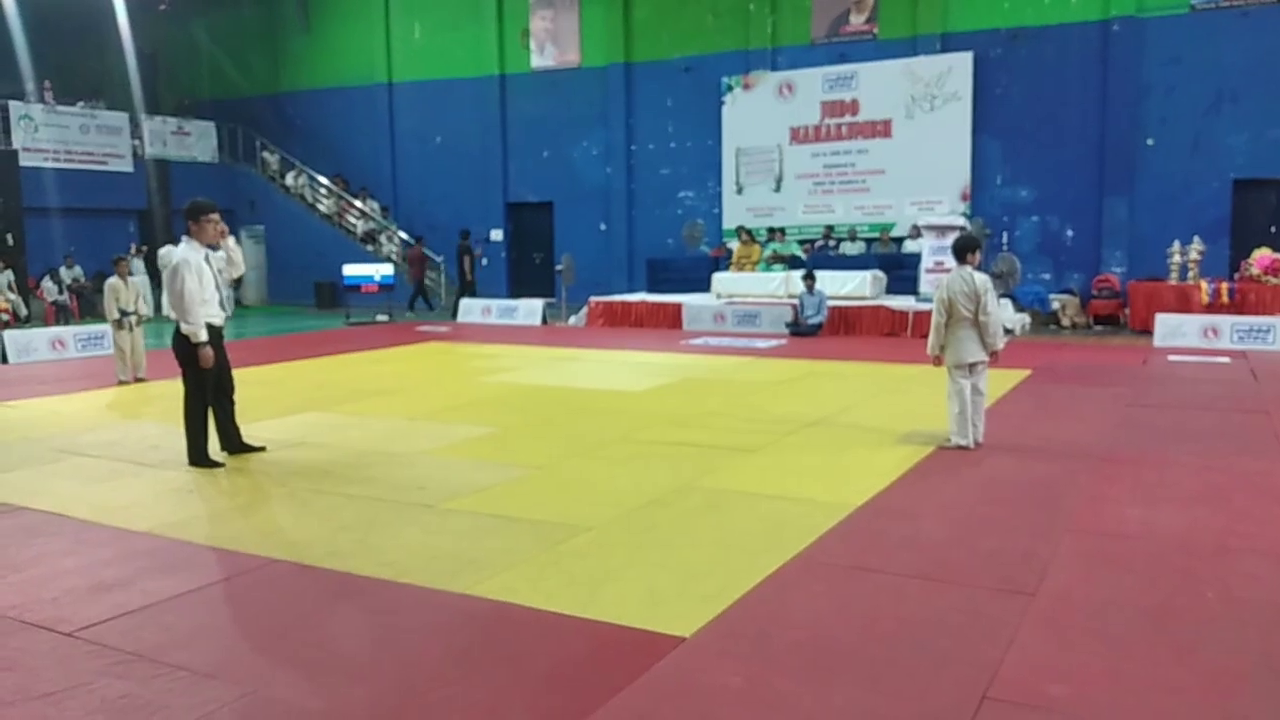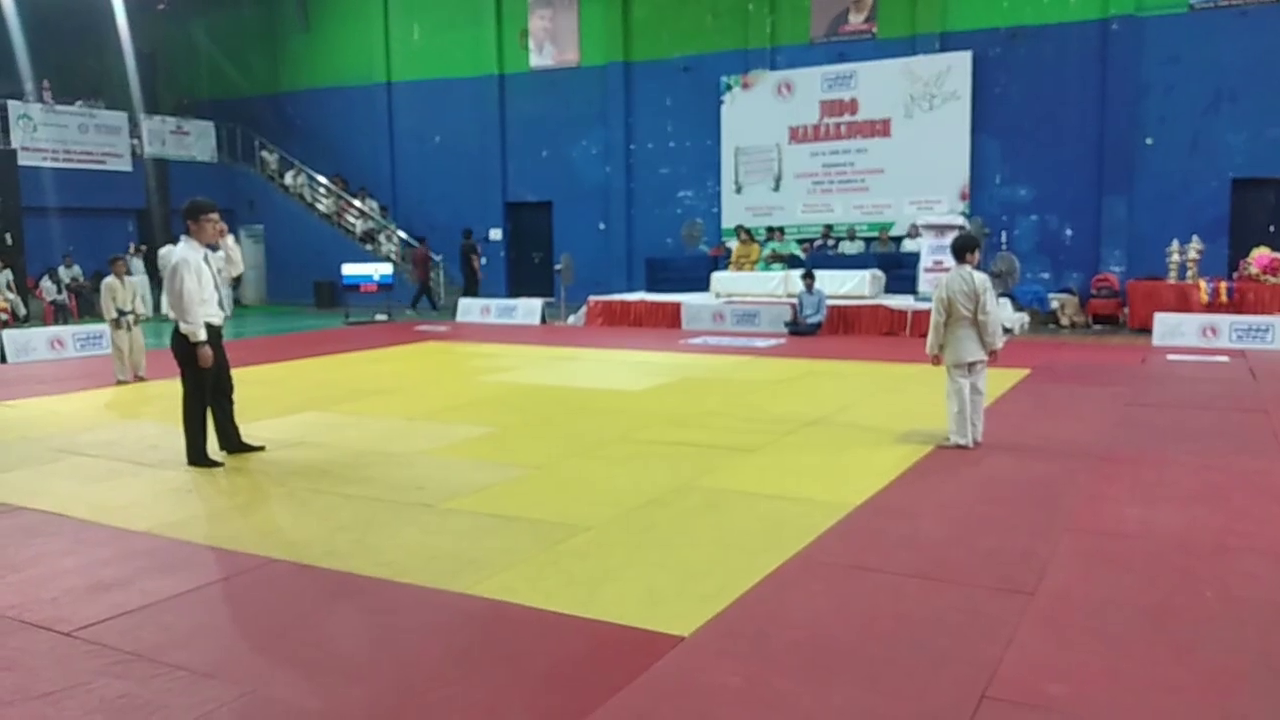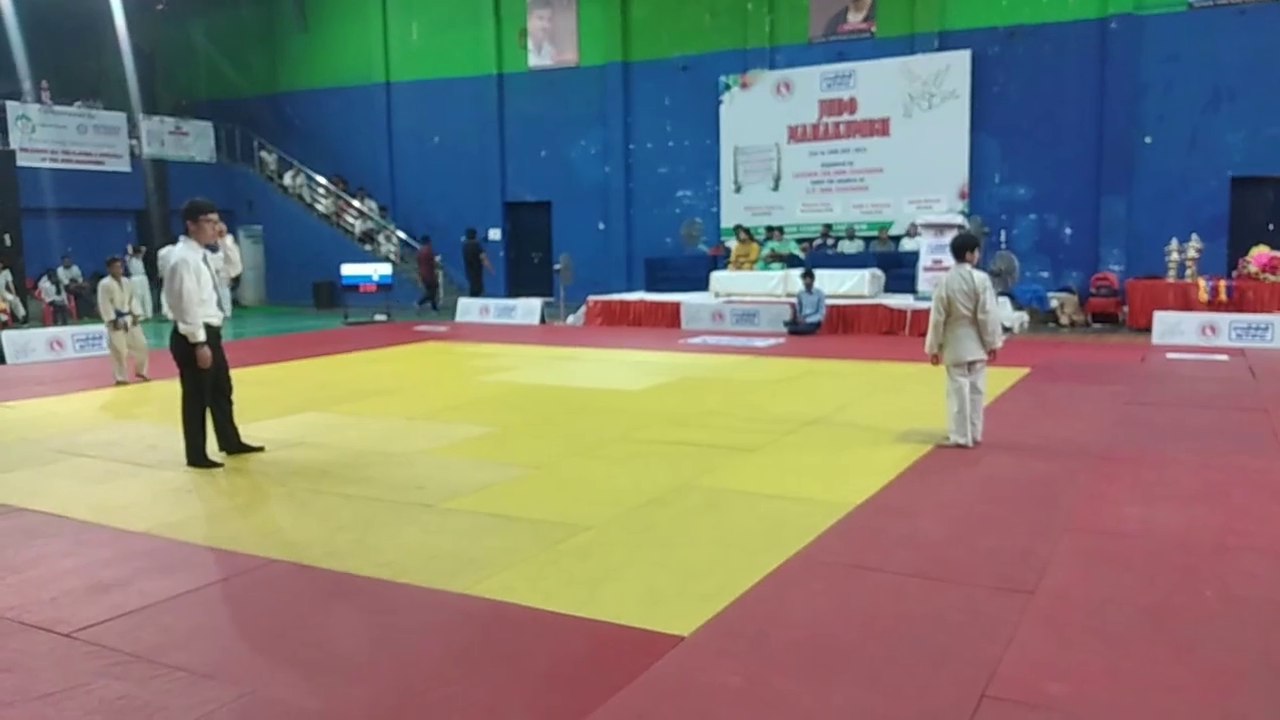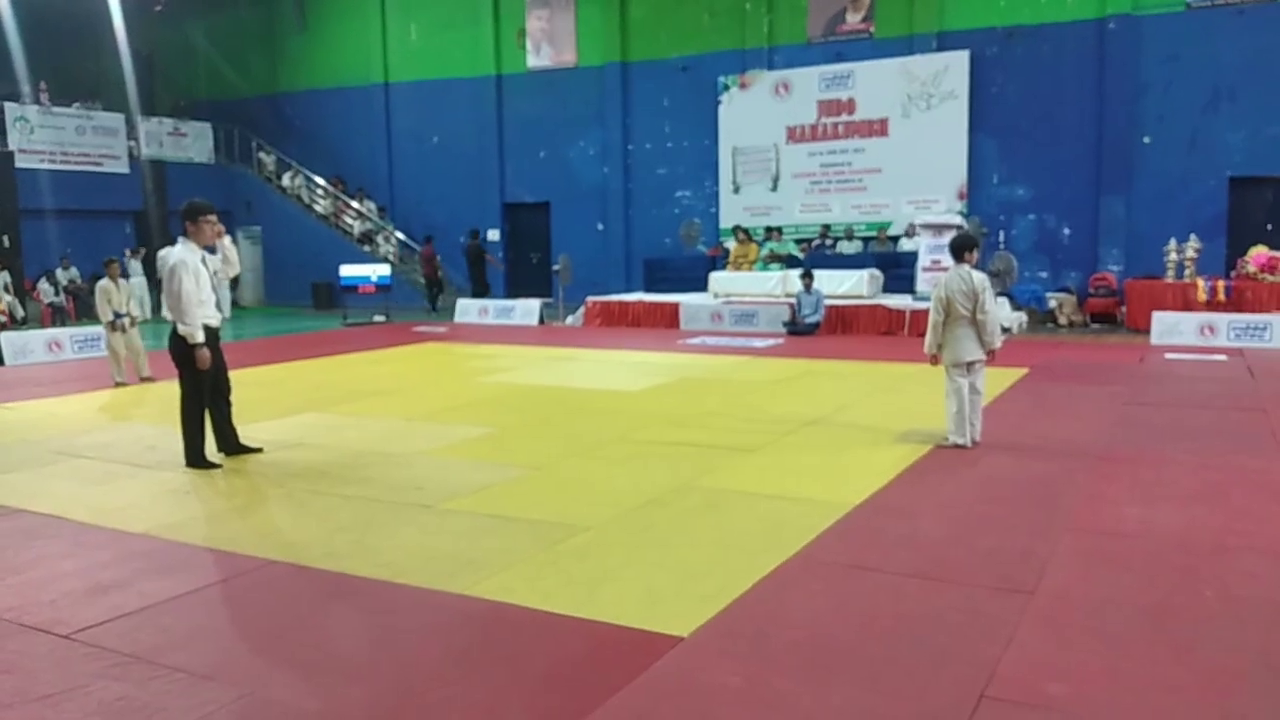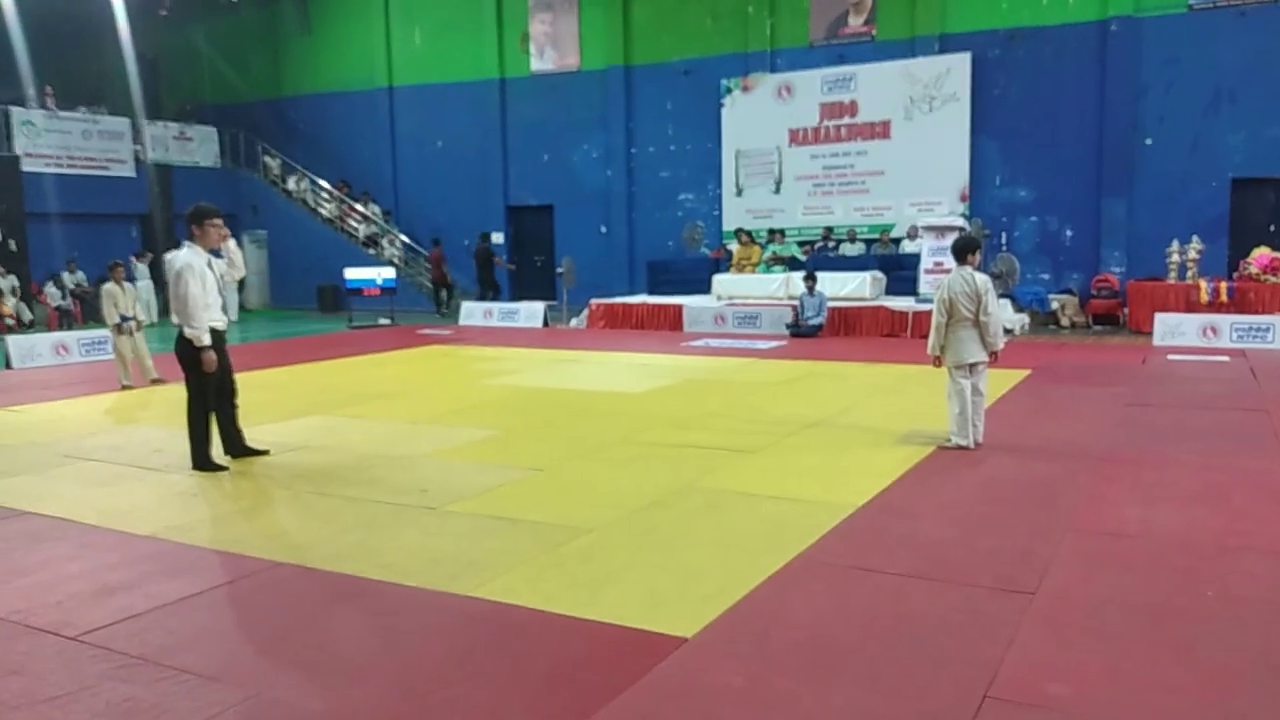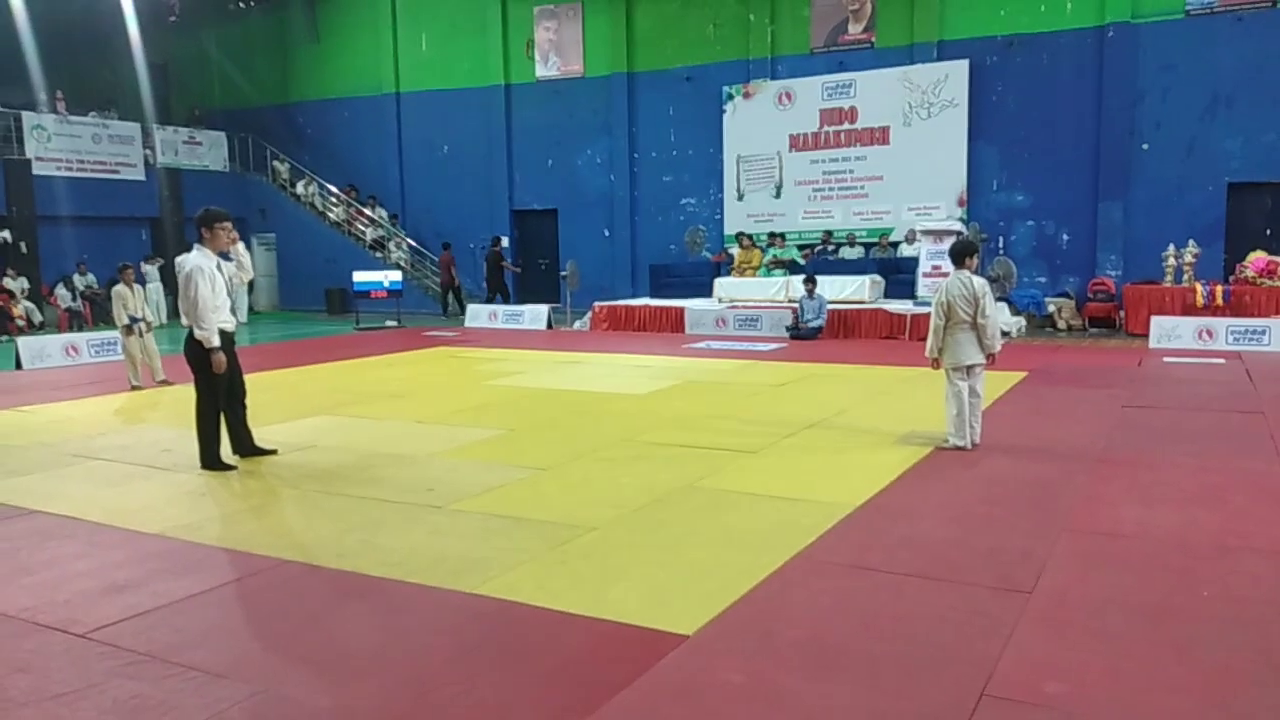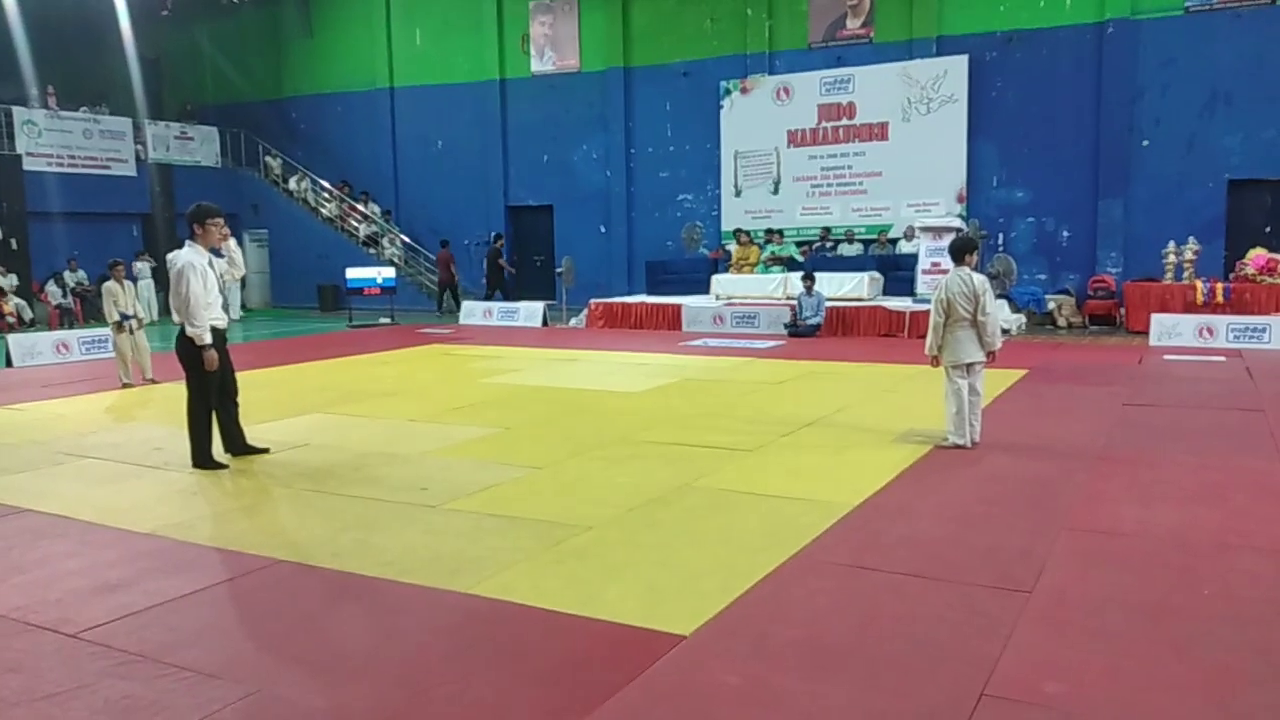
dt=0.1s
person 1, frame 1
left shoulder: (205, 255)
right shoulder: (185, 258)
right elbow: (190, 304)
right wrist: (201, 343)
left hip: (211, 333)
right hip: (196, 337)
left knee: (223, 390)
right knee: (199, 396)
left ankle: (233, 442)
right ankle: (198, 455)
person 1, frame 2
left shoulder: (203, 254)
right shoulder: (185, 257)
right elbow: (189, 304)
right wrist: (200, 343)
left hip: (210, 332)
right hip: (194, 336)
left knee: (222, 389)
right knee: (197, 396)
left ankle: (231, 442)
right ankle: (197, 454)
person 1, frame 3
left shoulder: (202, 255)
right shoulder: (183, 258)
right elbow: (187, 304)
right wrist: (199, 343)
left hip: (209, 333)
right hip: (193, 337)
left knee: (221, 390)
right knee: (197, 396)
left ankle: (231, 442)
right ankle: (196, 455)
person 1, frame 4
left shoulder: (200, 256)
right shoulder: (182, 259)
right elbow: (186, 306)
right wrist: (198, 344)
left hip: (208, 334)
right hip: (192, 338)
left knee: (220, 391)
right knee: (196, 397)
left ankle: (230, 443)
right ankle: (195, 456)
person 1, frame 5
left shoulder: (205, 259)
right shoulder: (188, 262)
right elbow: (192, 309)
right wrist: (204, 348)
left hip: (213, 337)
right hip: (198, 341)
left knee: (226, 394)
right knee: (202, 400)
left ankle: (235, 446)
right ankle: (201, 458)
person 1, frame 6
left shoulder: (215, 263)
right shoulder: (197, 265)
right elbow: (202, 311)
right wrist: (213, 349)
left hip: (222, 338)
right hip: (207, 342)
left knee: (235, 395)
right knee: (211, 401)
left ankle: (244, 445)
right ankle: (210, 458)
person 1, frame 7
left shoulder: (206, 259)
right shoulder: (189, 261)
right elbow: (194, 308)
right wrist: (206, 346)
left hip: (214, 335)
right hip: (199, 340)
left knee: (227, 392)
right knee: (202, 399)
left ankle: (236, 444)
right ankle: (202, 456)
person 2, frame 1
left shoulder: (946, 282)
right shoulder: (982, 280)
left elbow: (939, 319)
right elbow: (989, 316)
left wrist: (936, 349)
right wrist: (994, 344)
left hip: (956, 344)
right hip: (978, 343)
left knee: (960, 390)
right knee: (977, 390)
left ankle: (962, 438)
right ankle: (976, 435)
person 2, frame 2
left shoulder: (946, 282)
right shoulder: (981, 279)
left elbow: (938, 318)
right elbow: (988, 315)
left wrist: (935, 348)
right wrist: (993, 344)
left hip: (955, 343)
right hip: (977, 343)
left knee: (958, 389)
right knee: (976, 389)
left ankle: (961, 437)
right ankle: (975, 434)
person 2, frame 3
left shoulder: (945, 281)
right shoulder: (981, 279)
left elbow: (938, 317)
right elbow: (988, 314)
left wrist: (934, 347)
right wrist: (992, 342)
left hip: (954, 343)
right hip: (976, 342)
left knee: (958, 389)
right knee: (975, 388)
left ankle: (961, 436)
right ankle: (974, 433)
person 2, frame 4
left shoulder: (945, 281)
right shoulder: (980, 279)
left elbow: (937, 317)
right elbow: (987, 314)
left wrist: (933, 347)
right wrist: (991, 343)
left hip: (953, 343)
right hip: (975, 342)
left knee: (957, 389)
right knee: (974, 389)
left ankle: (960, 436)
right ankle: (973, 434)
person 2, frame 5
left shoulder: (947, 283)
right shoulder: (982, 281)
left elbow: (940, 319)
right elbow: (990, 316)
left wrist: (936, 349)
right wrist: (994, 344)
left hip: (956, 344)
right hip: (978, 344)
left knee: (960, 390)
right knee: (977, 390)
left ankle: (962, 437)
right ankle: (975, 435)
person 2, frame 6
left shoulder: (945, 286)
right shoulder: (980, 284)
left elbow: (938, 322)
right elbow: (987, 319)
left wrist: (934, 351)
right wrist: (991, 347)
left hip: (954, 347)
right hip: (975, 346)
left knee: (957, 392)
right knee: (974, 392)
left ankle: (959, 438)
right ankle: (973, 436)
person 2, frame 7
left shoulder: (945, 283)
right shoulder: (980, 281)
left elbow: (937, 319)
right elbow: (987, 316)
left wrist: (933, 349)
right wrist: (991, 345)
left hip: (953, 344)
right hip: (975, 343)
left knee: (957, 391)
right knee: (974, 390)
left ankle: (959, 437)
right ankle: (972, 434)
